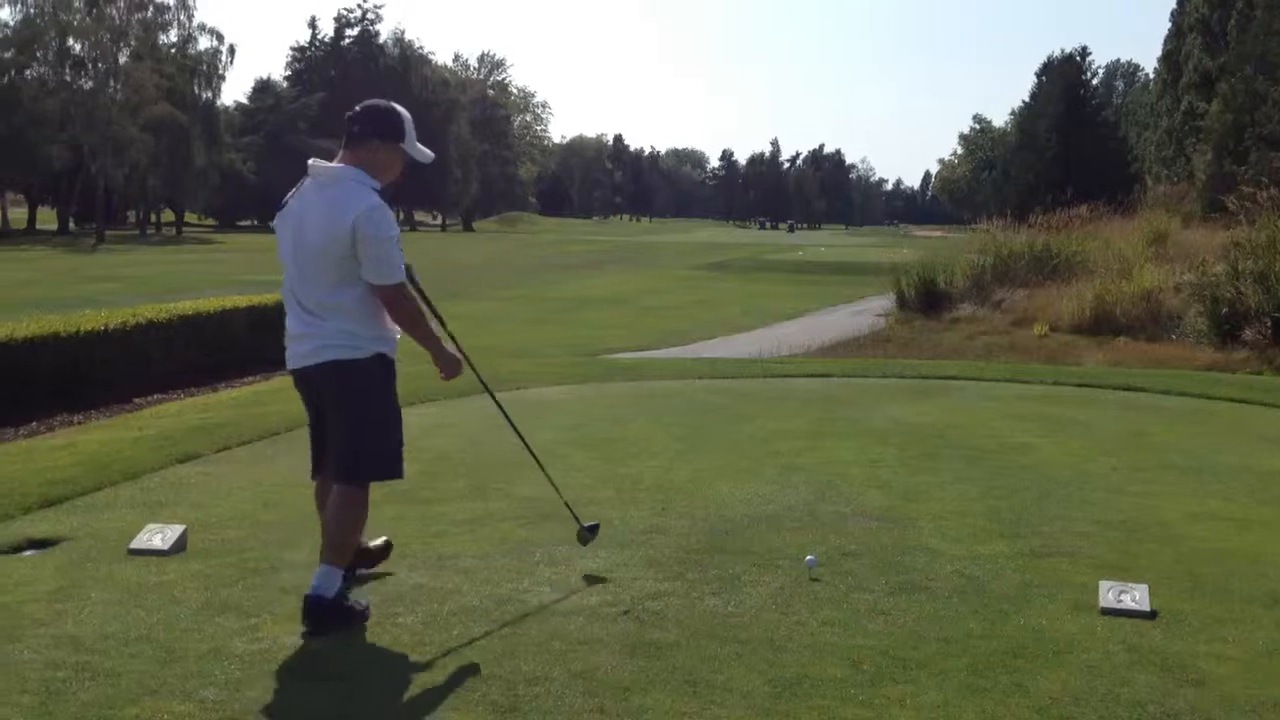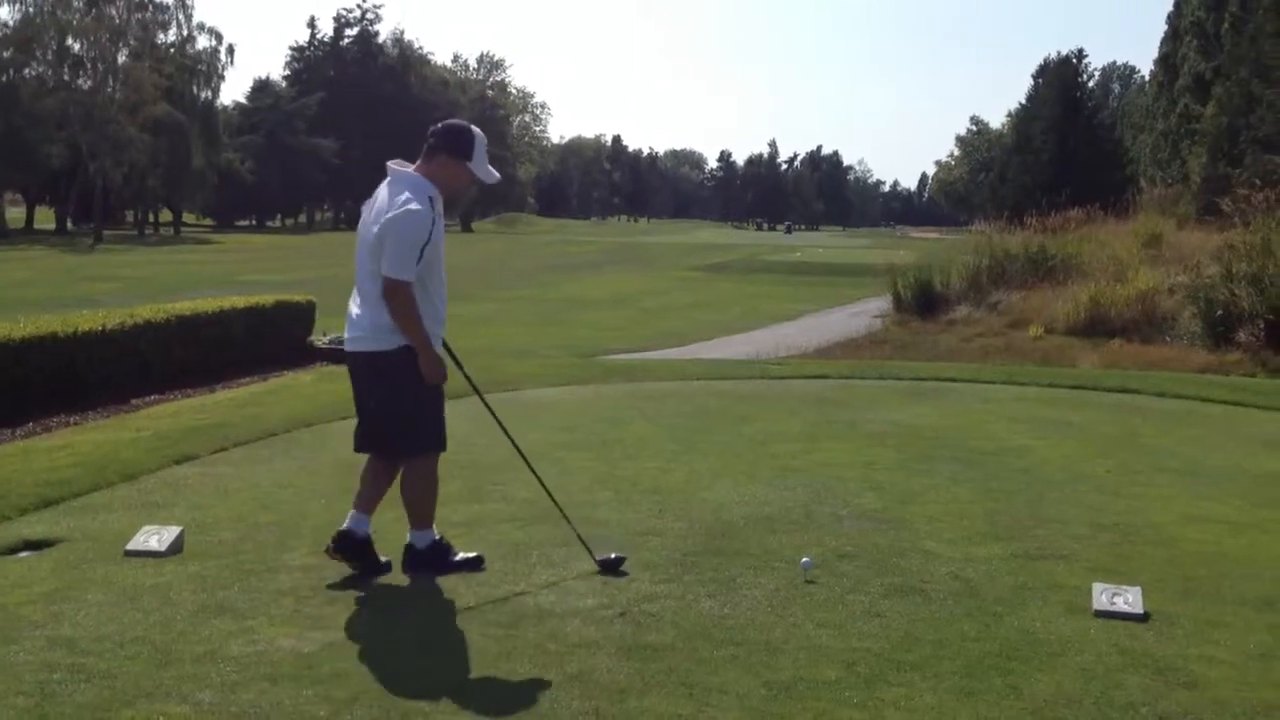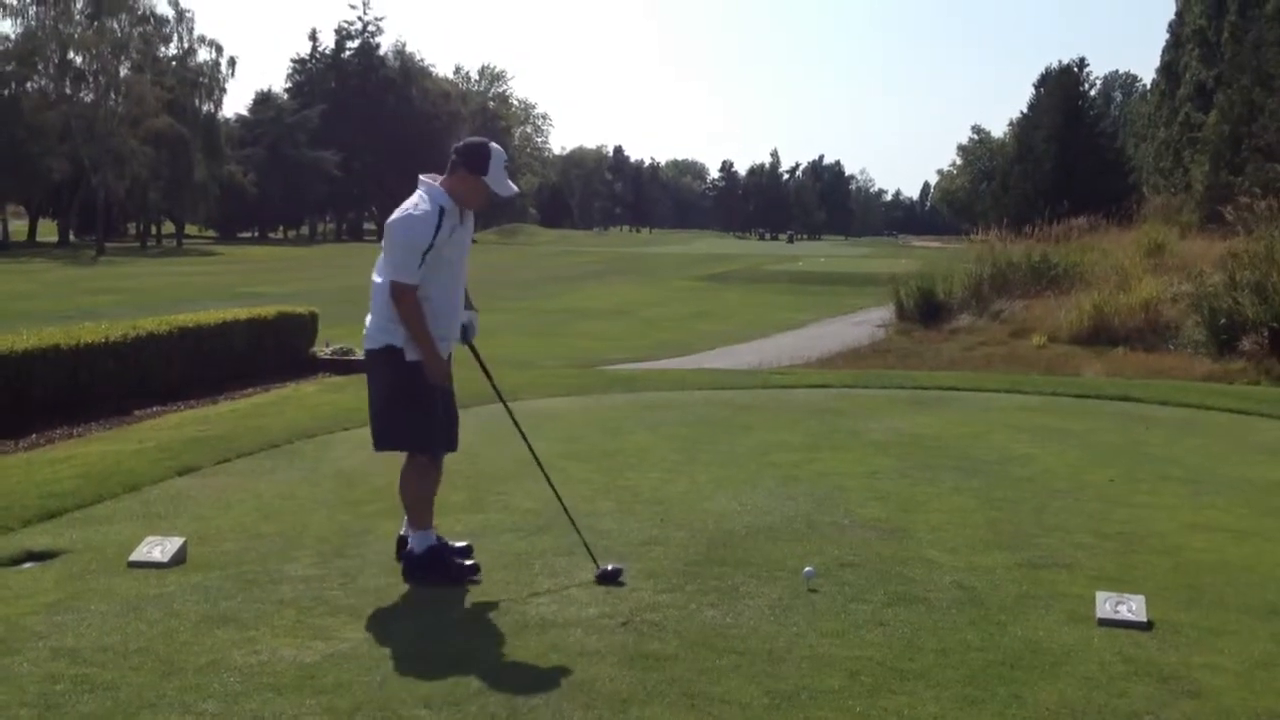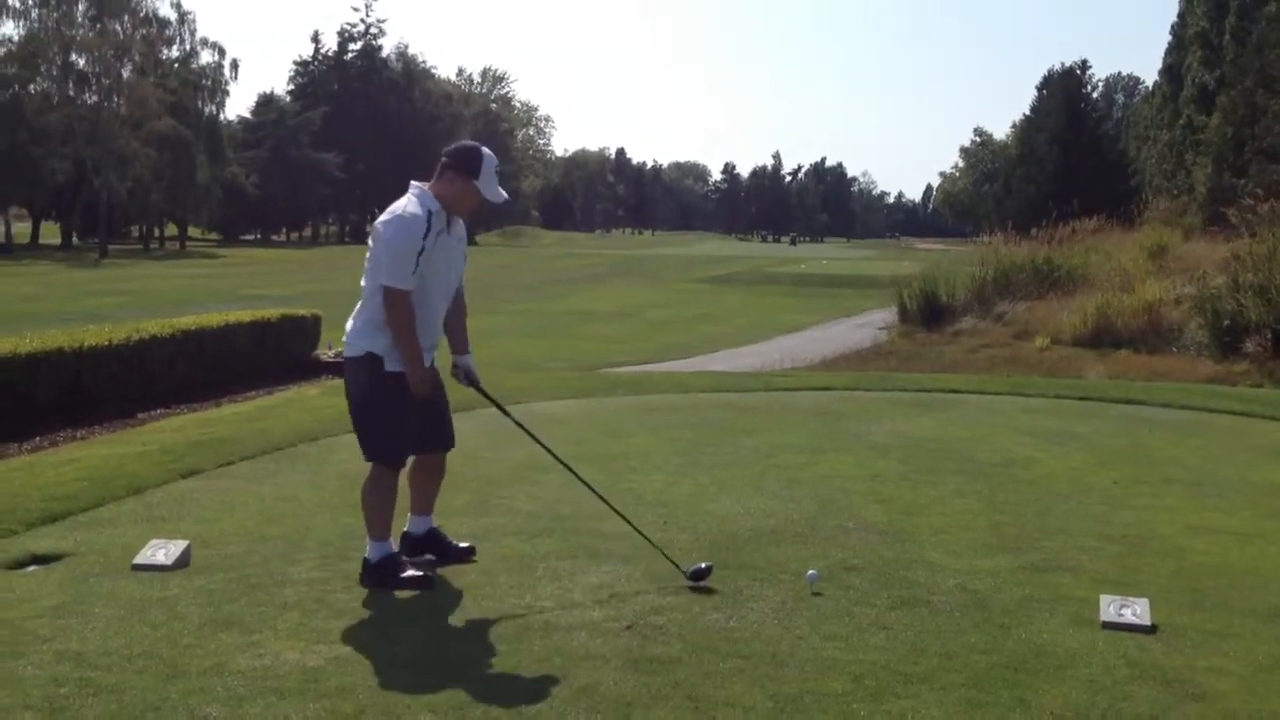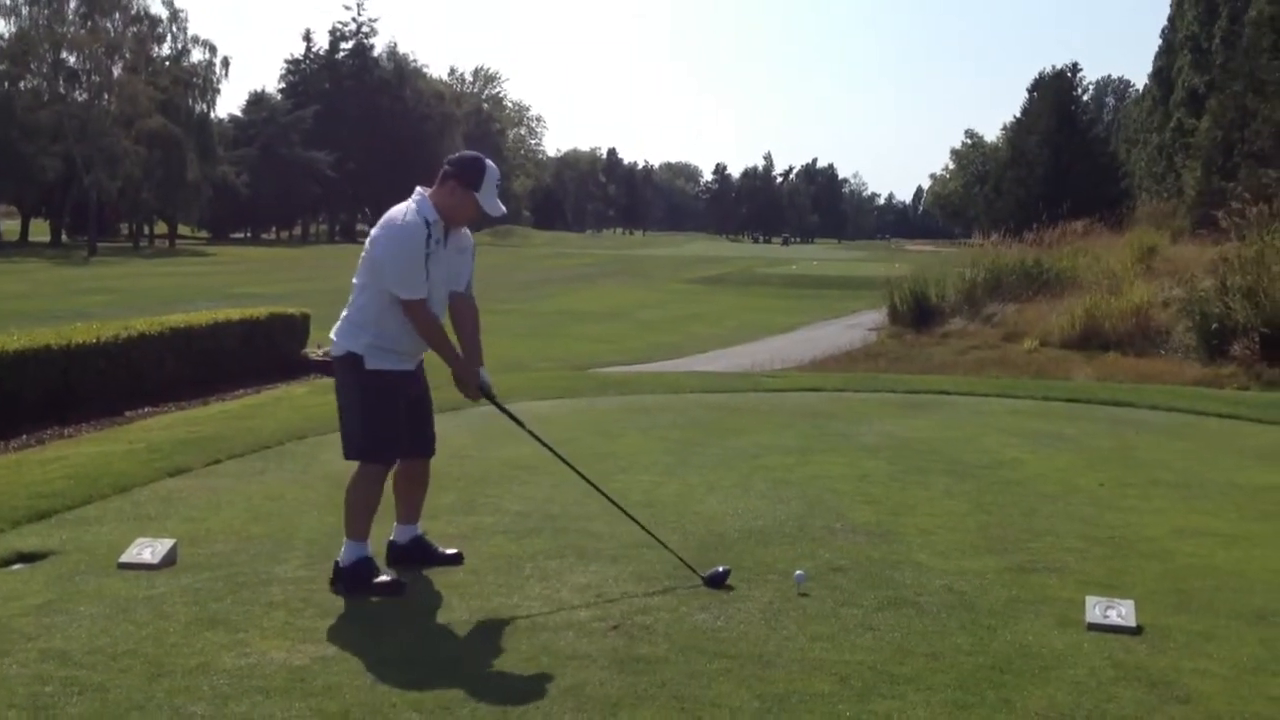
dt=0.7s
person 1, frame 1
left shoulder: (299, 195)
right shoulder: (368, 210)
right elbow: (393, 298)
right wrist: (440, 351)
left hip: (306, 354)
right hip: (356, 357)
left knee: (331, 466)
right knee: (354, 478)
left ankle: (345, 550)
right ankle: (325, 595)
person 1, frame 2
left shoulder: (397, 191)
right shoulder: (415, 211)
right elbow: (396, 290)
right wrist: (427, 351)
left hip: (371, 344)
right hip: (398, 350)
left knee: (389, 448)
right knee: (421, 450)
left ankle: (355, 534)
right ankle: (423, 546)
person 1, frame 3
left shoulder: (460, 213)
right shoulder: (417, 219)
right elbow: (402, 294)
left wrist: (465, 309)
right wrist: (429, 356)
left hip: (431, 350)
right hip: (401, 352)
left knee: (435, 449)
right knee: (420, 451)
left ankle: (420, 537)
right ankle: (421, 551)
person 1, frame 4
left shoulder: (454, 226)
right shoulder: (406, 222)
left elbow: (453, 296)
right elbow: (395, 301)
left wrist: (462, 355)
right wrist: (415, 366)
left hip: (417, 359)
right hip: (381, 358)
left knee: (434, 447)
right knee: (388, 460)
left ankle: (420, 532)
right ankle: (379, 558)
person 1, frame 5
left shoulder: (458, 236)
right shoulder: (405, 229)
left elbow: (462, 303)
right elbow: (418, 311)
left wrist: (474, 367)
right wrist: (458, 367)
left hip: (403, 358)
right hip: (366, 355)
left knee: (418, 454)
right knee: (377, 459)
left ankle: (406, 541)
right ankle: (352, 562)
